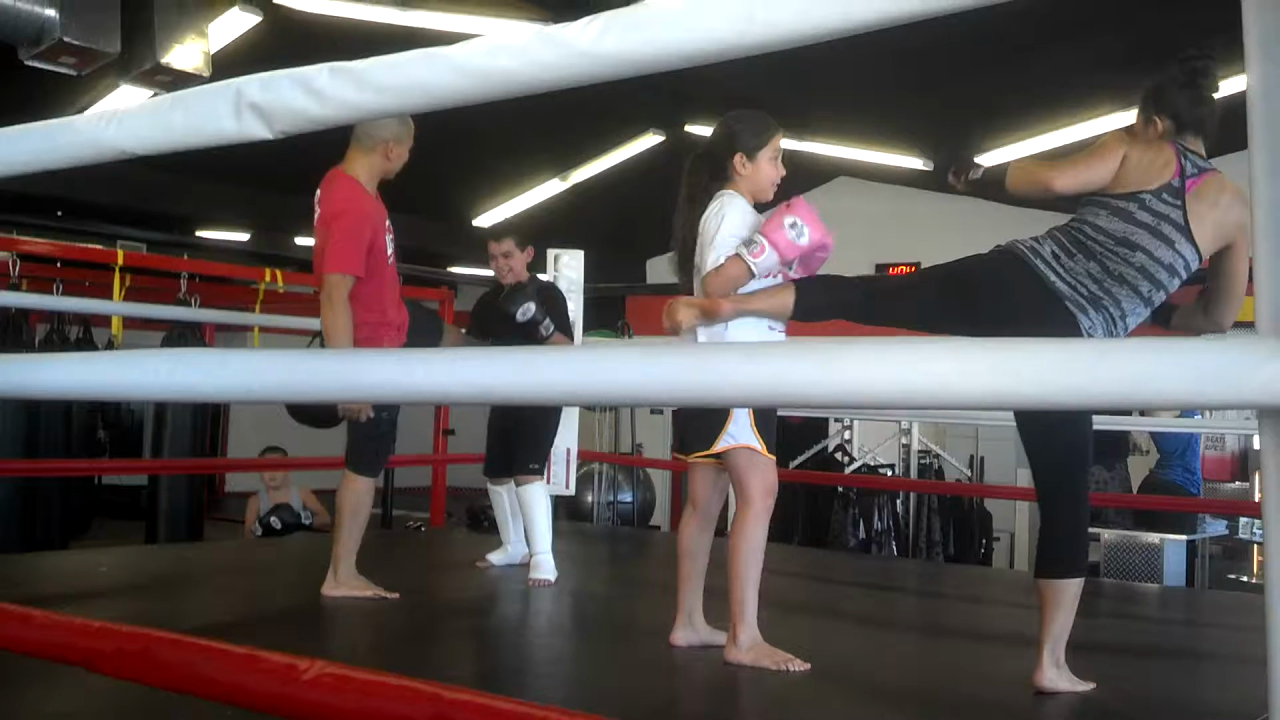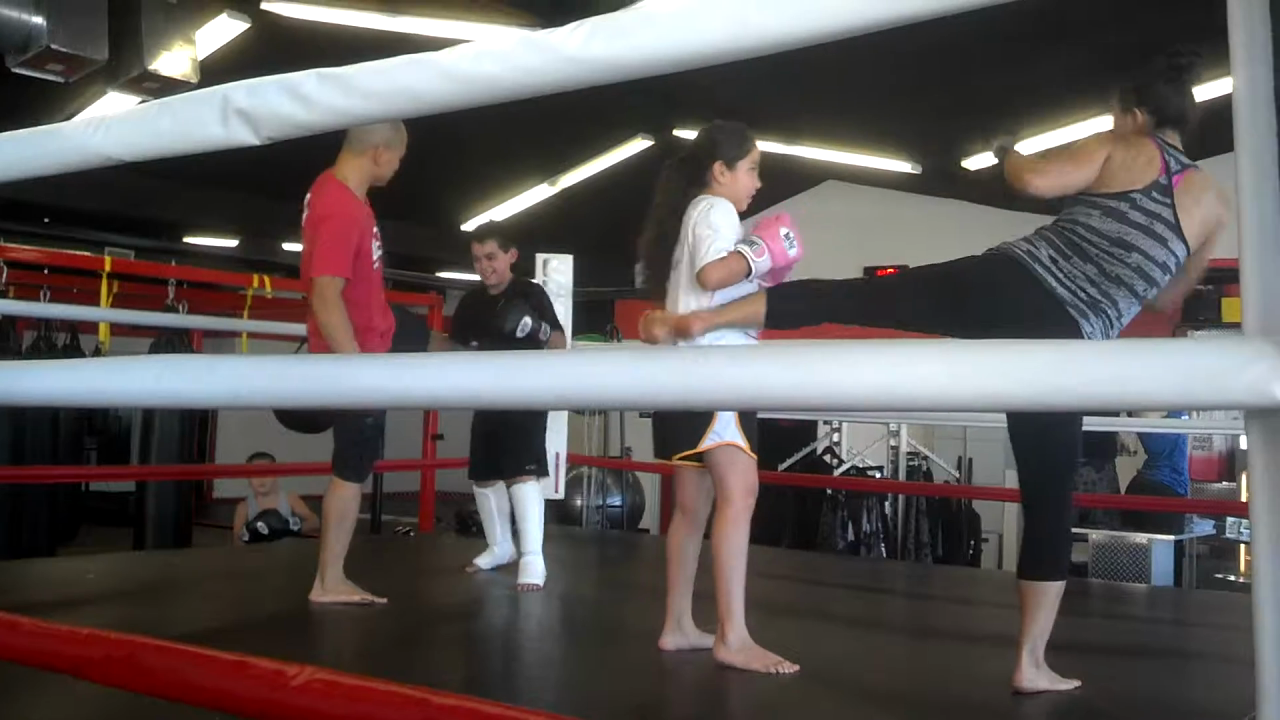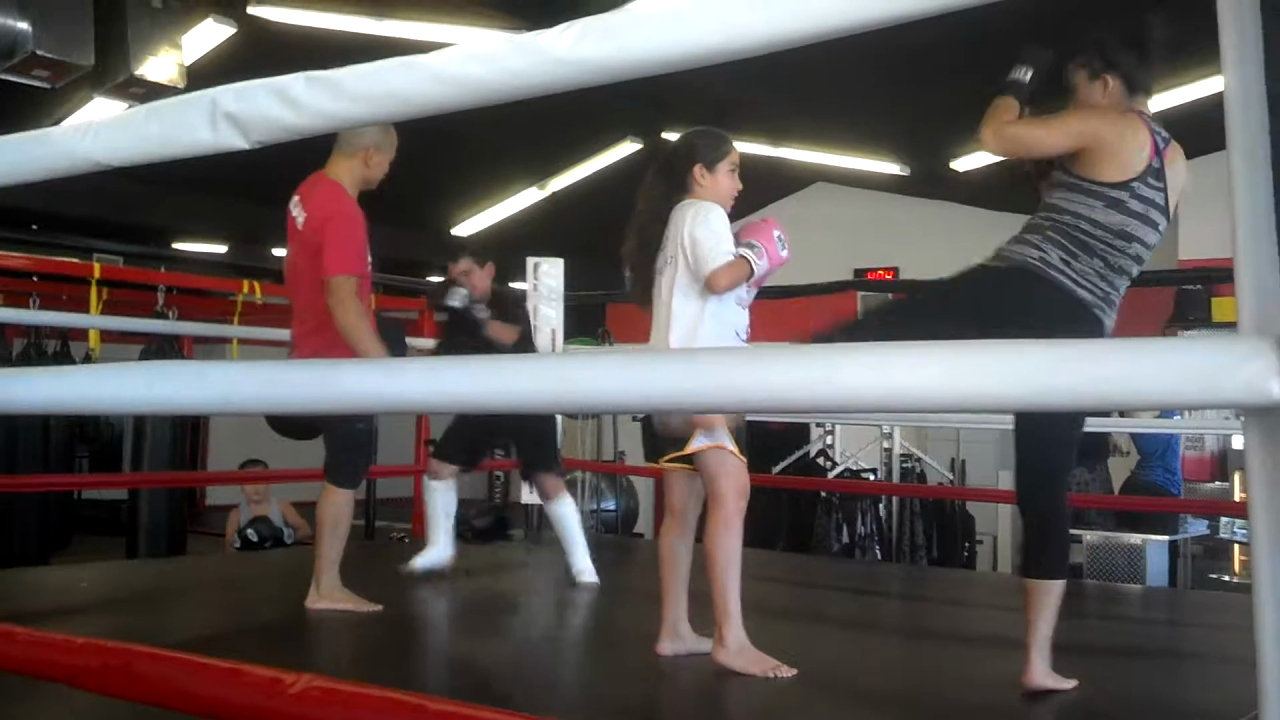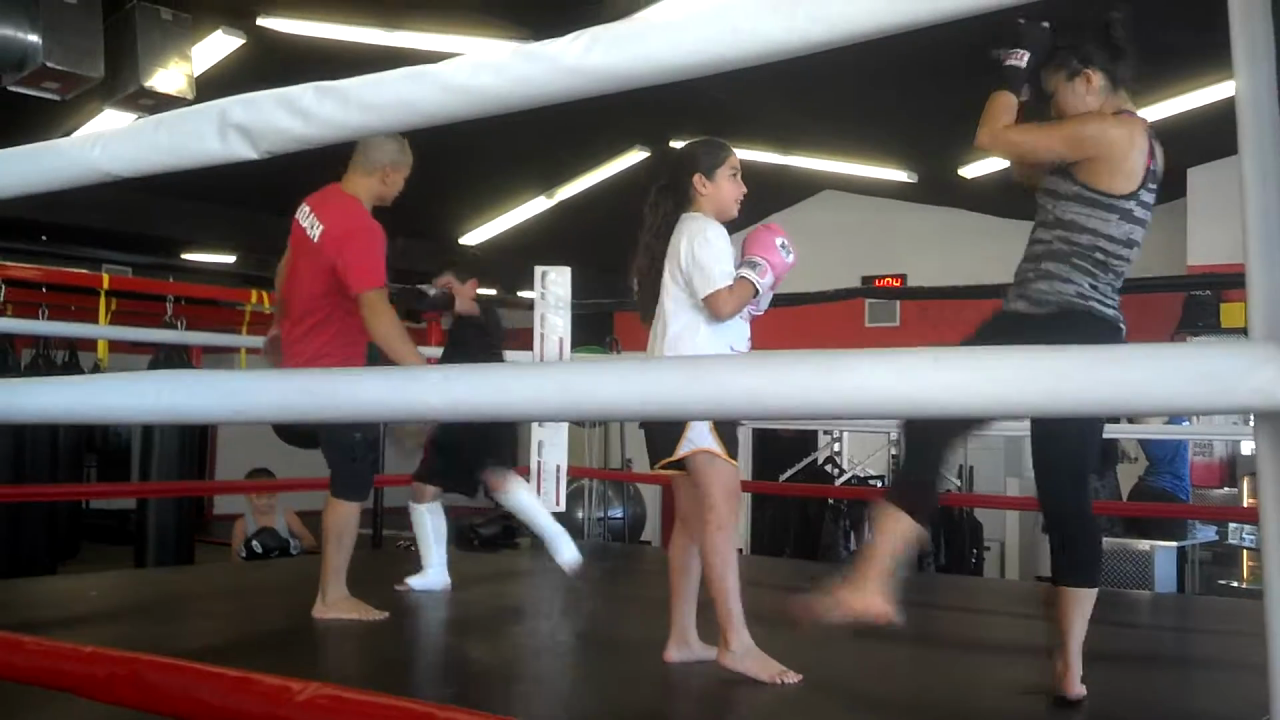
dt=0.2s
person 1, frame 1
left shoulder: (1133, 150)
right shoulder: (1234, 208)
left elbow: (1057, 177)
right elbow: (1219, 318)
left wrist: (984, 175)
left hip: (1010, 279)
right hip: (1060, 339)
left knee: (861, 295)
right knee: (1065, 501)
left ankle: (727, 302)
right ankle: (1051, 664)
person 1, frame 2
left shoulder: (1116, 149)
right shoulder: (1212, 202)
left elbow: (1038, 180)
right elbow: (1165, 300)
left wrist: (1005, 153)
left hip: (1003, 284)
right hip: (1057, 341)
left knee: (843, 297)
right knee: (1050, 503)
left ankle: (698, 320)
right ankle: (1031, 663)
person 1, frame 3
left shoulder: (1107, 130)
right shoulder: (1173, 160)
left elbow: (994, 137)
left wrist: (1018, 83)
left hip: (1017, 288)
right hip: (1075, 330)
left knee: (870, 335)
right knee: (1043, 497)
right ankle: (1038, 663)
person 1, frame 4
left shoulder: (1106, 130)
right shoulder: (1145, 143)
left elbow: (992, 139)
right elbow: (1037, 163)
left wrist: (1015, 74)
right wrist: (1035, 81)
left hip: (1046, 321)
right hip: (1097, 337)
left knee: (930, 425)
right knee: (1068, 501)
left ankle: (872, 582)
right ankle: (1071, 670)
person 2, frame 1
left shoulder: (739, 213)
right shoulder: (730, 208)
right elbow: (715, 284)
left knee: (705, 501)
right knee: (758, 493)
left ankle: (688, 621)
right ankle: (744, 637)
person 2, frame 2
left shoulder: (695, 215)
right shoulder: (715, 209)
right elbow: (712, 276)
left wrist: (765, 274)
right wrist: (761, 248)
left knee: (693, 504)
right knee: (738, 492)
left ankle: (678, 625)
right ankle: (733, 636)
person 2, frame 3
left shoulder: (674, 223)
right shoulder: (704, 214)
right elbow: (720, 278)
left wrist: (750, 277)
right wrist: (758, 254)
left knee: (683, 508)
right knee: (730, 494)
left ankle: (674, 630)
right ankle: (732, 639)
person 2, frame 4
left shoulder: (689, 233)
right shoulder: (703, 229)
left elbow: (729, 310)
right elbow: (723, 303)
left wrist: (760, 280)
right wrist: (763, 265)
left knee: (694, 515)
right knee: (721, 504)
left ankle: (683, 638)
right ankle: (737, 642)
person 3, frame 1
left shoulder: (342, 180)
right shoulder: (354, 209)
right elbow: (334, 299)
left hip: (393, 320)
right hip: (373, 344)
left knee: (446, 336)
right knee: (365, 461)
right ankle: (342, 576)
person 3, frame 2
left shoulder: (329, 186)
right shoulder: (343, 212)
right elbow: (327, 300)
left hip: (369, 329)
right hip: (361, 350)
right knee: (352, 467)
right ankle: (328, 582)
person 3, frame 3
left shoulder: (312, 189)
right shoulder: (342, 213)
right elbow: (343, 299)
right wrist: (382, 366)
left hip: (316, 345)
right hip: (339, 358)
left knee: (395, 353)
right knee: (345, 473)
right ankle: (325, 589)
person 3, frame 4
left shoulder: (315, 203)
right shoulder: (361, 229)
left elbow: (285, 270)
right elbow: (375, 312)
left wrist: (279, 326)
left hip: (297, 354)
right hip: (329, 369)
right knee: (351, 483)
right ankle: (332, 598)
person 4, frame 1
left shoulder: (547, 294)
right shoulder: (488, 302)
left elbow: (565, 348)
right elbow: (471, 345)
left wrist: (539, 320)
right hip: (504, 399)
left knee: (527, 473)
right knee: (497, 474)
left ankle: (542, 557)
right ankle: (514, 546)
person 4, frame 2
left shoulder: (530, 294)
right shoulder: (470, 302)
left elbow: (559, 344)
right elbow: (455, 348)
left wrist: (535, 328)
left knee: (521, 474)
right knee: (483, 477)
left ankle: (532, 559)
right ankle: (501, 547)
person 4, frame 3
left shoulder: (508, 301)
right shoulder: (459, 317)
left elbow: (508, 338)
left wrist: (472, 311)
left knee: (548, 481)
right knee: (439, 466)
left ankle: (581, 562)
right ankle: (440, 548)
person 4, frame 4
left shoulder: (482, 315)
right shoulder: (458, 332)
left elbow: (469, 308)
right hip: (460, 420)
left knee: (497, 478)
right knee: (422, 490)
left ankle: (562, 546)
right ankle: (435, 572)
